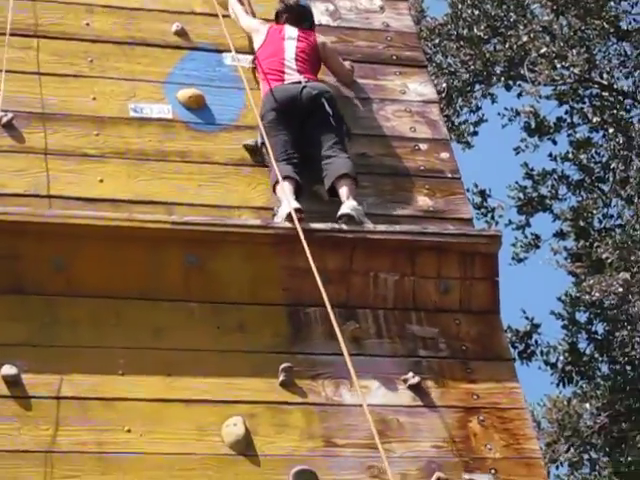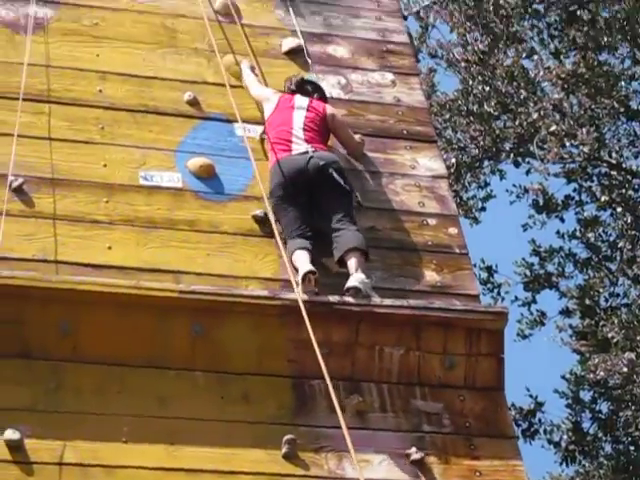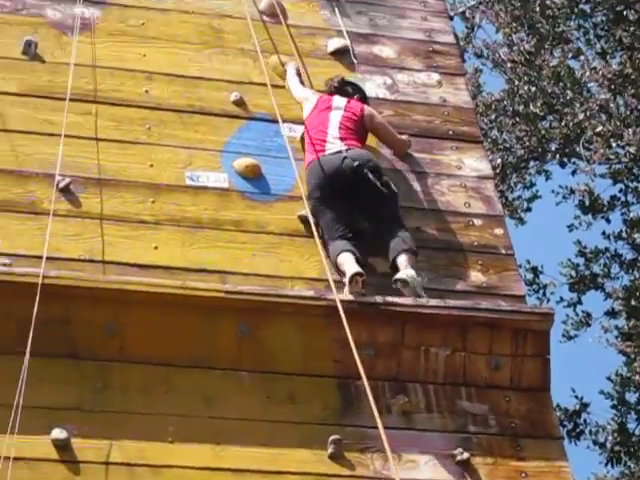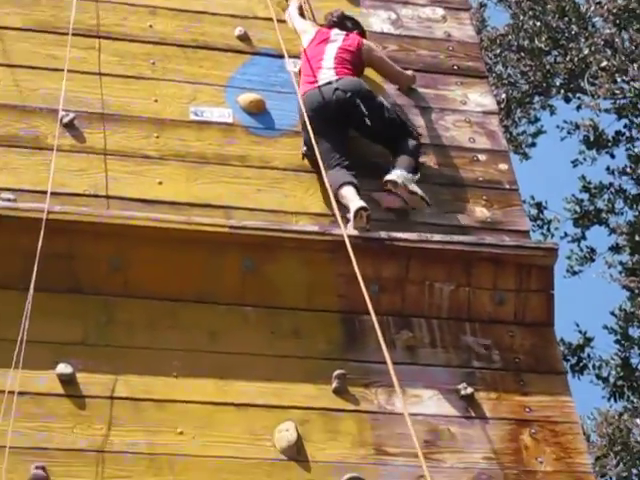
dt=0.2s
person 1, frame 1
left shoulder: (262, 30)
right shoulder: (318, 40)
right elbow: (347, 77)
right wrist: (349, 67)
left hip: (277, 97)
right hip: (315, 93)
left knee: (284, 159)
right knee: (333, 152)
left ankle: (289, 201)
right ankle: (349, 201)
person 1, frame 2
left shoulder: (272, 99)
right shoulder: (326, 110)
left elbow: (250, 81)
right elbow: (356, 150)
left wrist: (246, 66)
right wrist: (358, 140)
left hip: (284, 168)
right hip: (323, 163)
left knee: (297, 233)
right knee: (342, 223)
left ankle: (305, 266)
right ankle: (357, 273)
person 1, frame 3
left shoulder: (313, 99)
right shoulder: (364, 110)
left elbow: (293, 82)
right elbow: (401, 147)
left wrist: (291, 67)
right wrist: (404, 141)
left hip: (319, 168)
right hip: (359, 162)
left knee: (336, 234)
right knee: (391, 224)
left ankle: (350, 268)
right ankle: (406, 270)
person 1, frame 4
left shoulder: (313, 33)
right shoulder: (363, 45)
right elbow: (404, 79)
right wrist: (408, 77)
left hip: (314, 100)
right hip: (351, 90)
left knee: (335, 165)
right knee: (407, 140)
left ankle: (354, 203)
right ankle: (400, 173)
